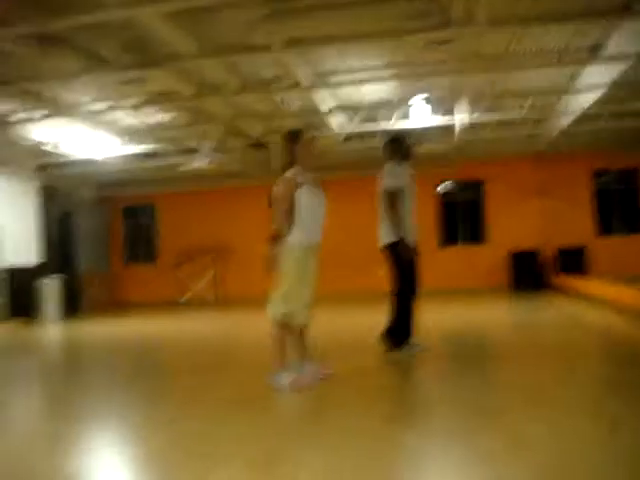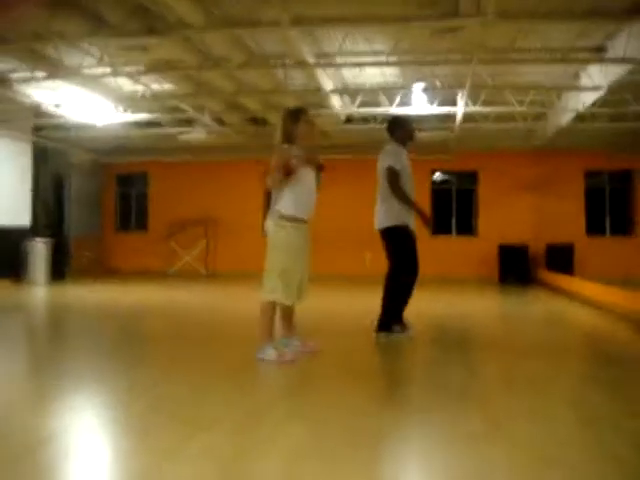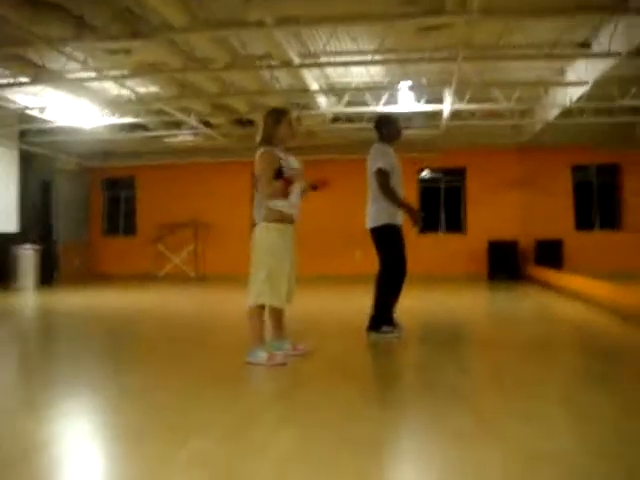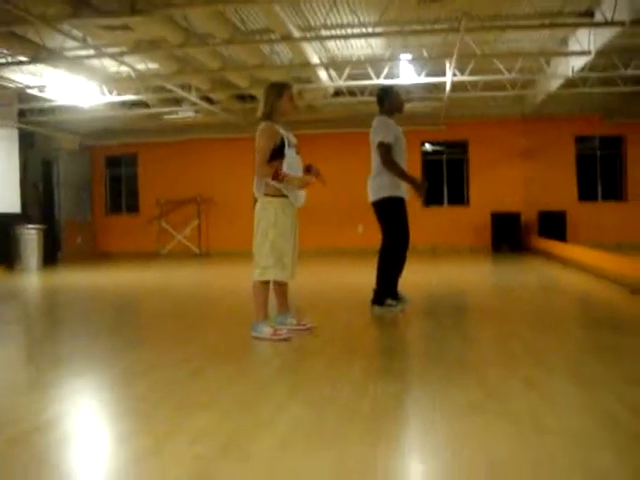
dt=0.4s
person 1, frame 1
left shoulder: (307, 180)
right shoulder: (289, 181)
right elbow: (279, 219)
right wrist: (274, 253)
left hip: (307, 252)
right hip: (294, 253)
left knee: (300, 309)
right knee: (287, 310)
left ankle: (303, 363)
right ankle: (281, 371)
person 1, frame 2
left shoulder: (305, 155)
right shoulder: (285, 152)
left elbow: (309, 188)
right elbow: (272, 182)
left wrist: (316, 166)
right wrist: (296, 165)
left hip: (301, 227)
right hip: (284, 227)
left knee: (292, 285)
right knee: (275, 285)
left ankle: (289, 338)
right ankle: (266, 345)
person 1, frame 3
left shoulder: (283, 157)
right shoulder: (266, 154)
right elbow: (268, 190)
left wrist: (311, 186)
right wrist: (295, 178)
left hip: (286, 229)
right hip: (270, 229)
left knee: (280, 287)
right knee: (263, 286)
left ankle: (280, 340)
right ankle: (257, 349)
person 1, frame 4
left shoulder: (284, 133)
right shoulder: (268, 130)
right elbow: (260, 169)
left wrist: (307, 171)
right wrist: (290, 180)
left hip: (287, 204)
right hip: (272, 204)
left knee: (282, 262)
right knee: (267, 261)
left ankle: (284, 315)
right ankle: (260, 323)
person 2, frame 1
left shoulder: (400, 171)
right shoulder: (394, 171)
right elbow: (391, 206)
right wrist: (403, 241)
left hip: (401, 238)
right hip: (397, 237)
left knee: (405, 286)
right knee: (405, 286)
left ankle: (397, 334)
right ankle: (400, 337)
person 2, frame 2
left shoulder: (398, 153)
right shoulder: (392, 152)
right elbow: (394, 186)
left wrist: (415, 213)
right wrist: (418, 210)
left hip: (400, 221)
right hip: (394, 221)
left knee: (408, 269)
right knee: (400, 270)
left ankle: (392, 317)
right ankle: (386, 322)
person 2, frame 3
left shoulder: (386, 152)
right shoulder: (381, 151)
right elbow: (384, 187)
left wrist: (406, 210)
right wrist: (408, 209)
left hip: (389, 220)
right hip: (384, 220)
left knee: (396, 269)
right knee: (391, 269)
left ankle: (384, 319)
right ankle: (378, 323)
person 2, frame 4
left shoulder: (389, 125)
right shoulder: (382, 124)
right elbow: (386, 160)
left wrist: (411, 182)
right wrist: (413, 182)
left hip: (392, 192)
right hip: (387, 193)
left knee: (399, 242)
right knee: (394, 243)
left ankle: (389, 292)
right ankle: (382, 297)
